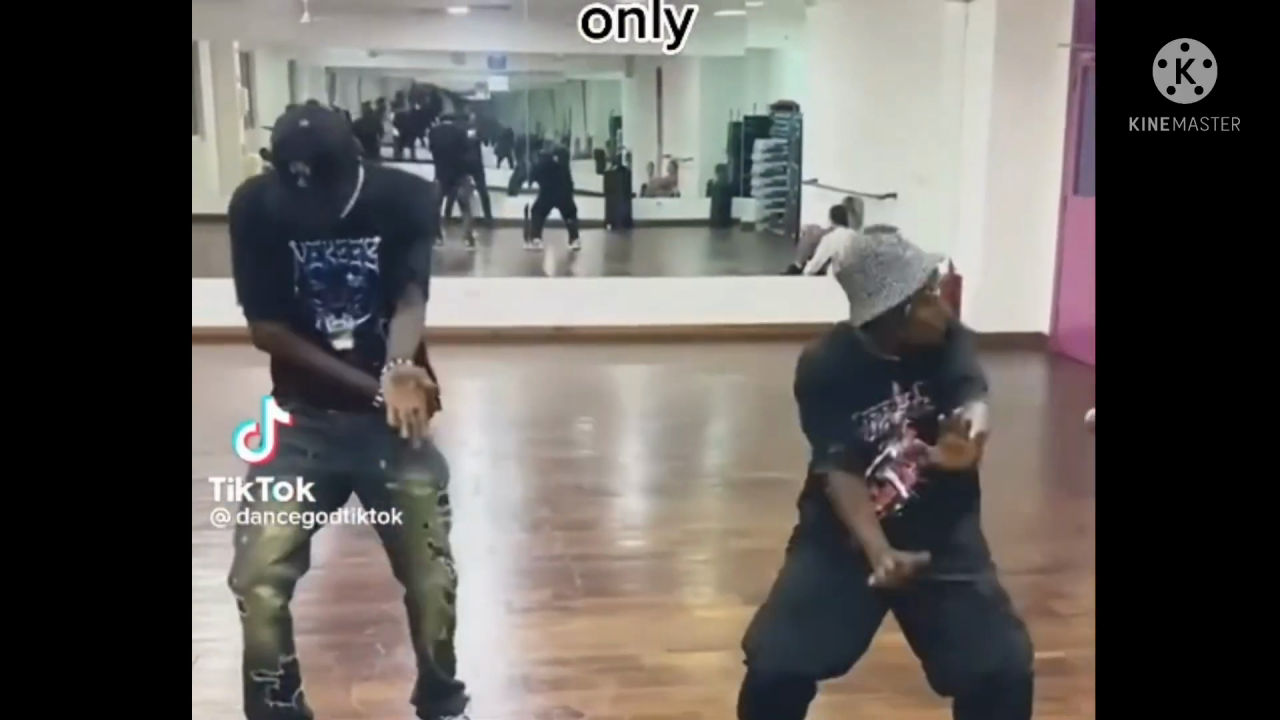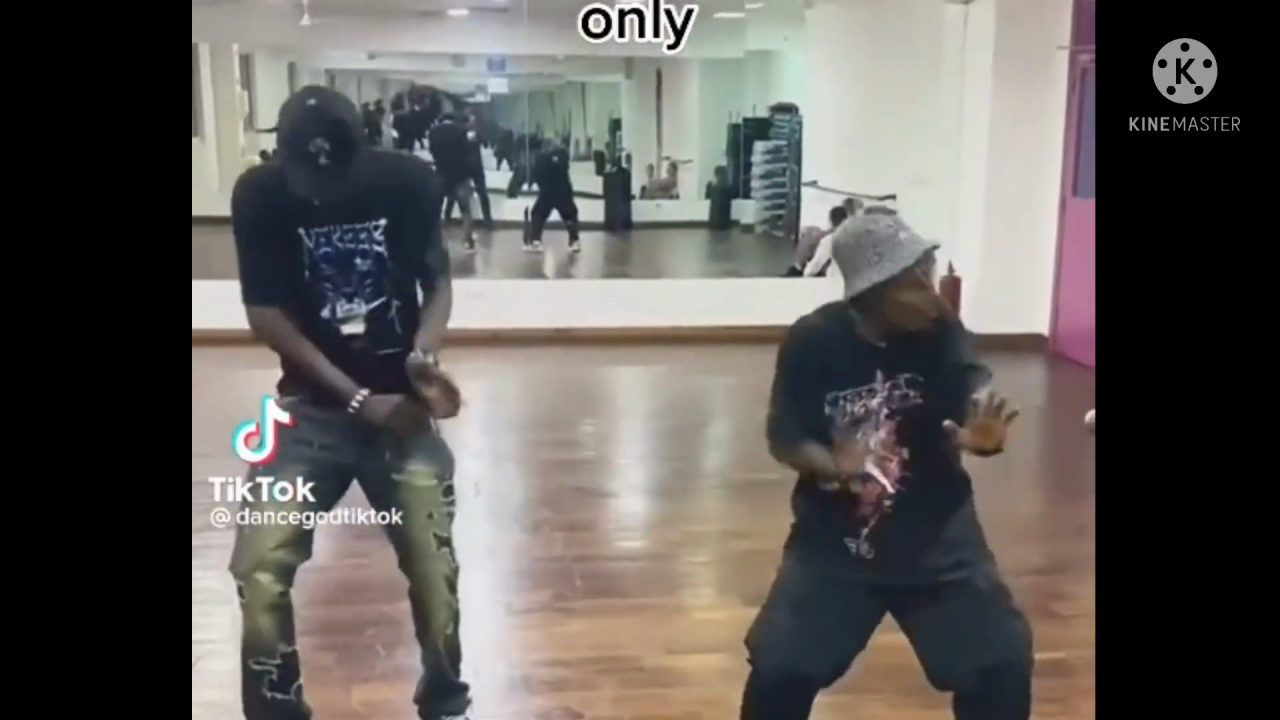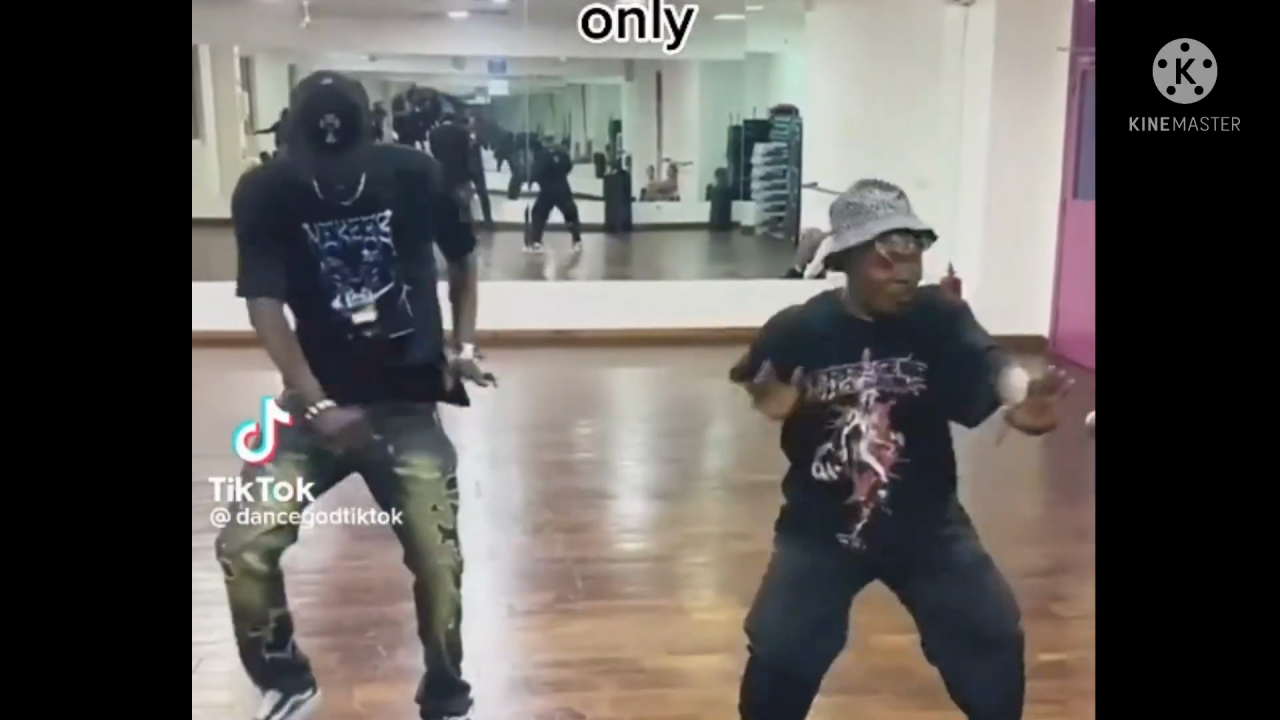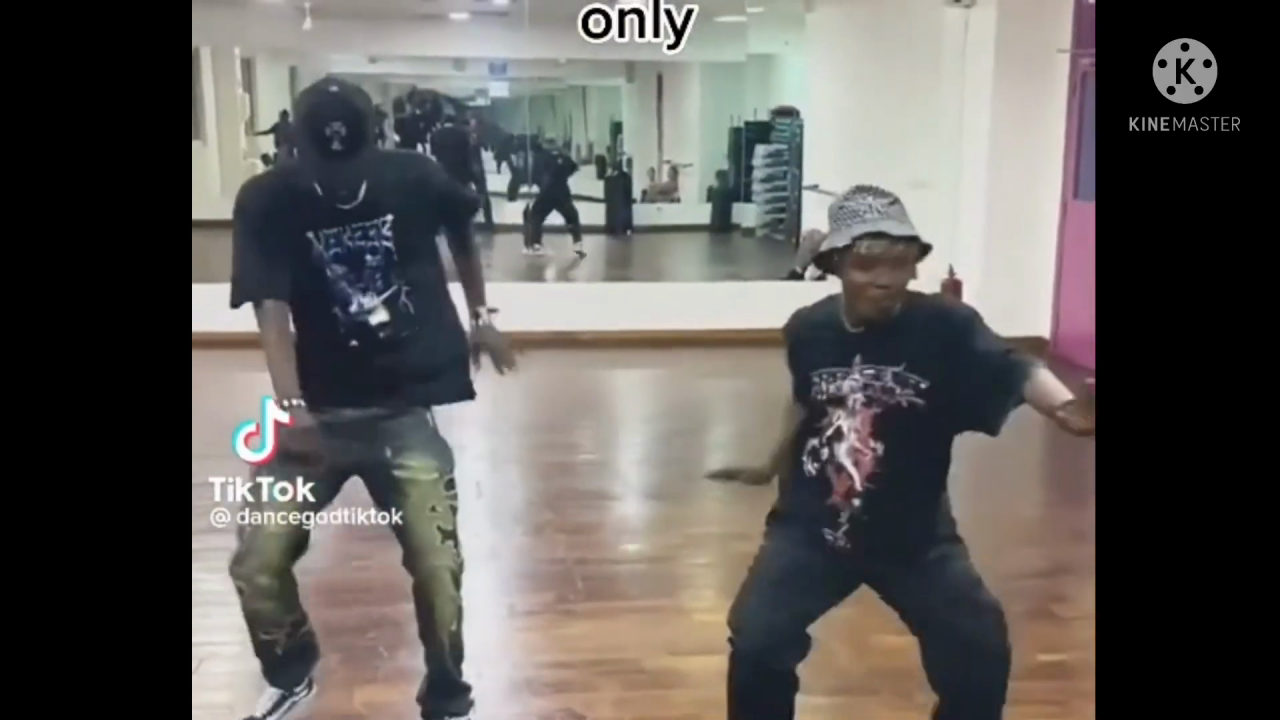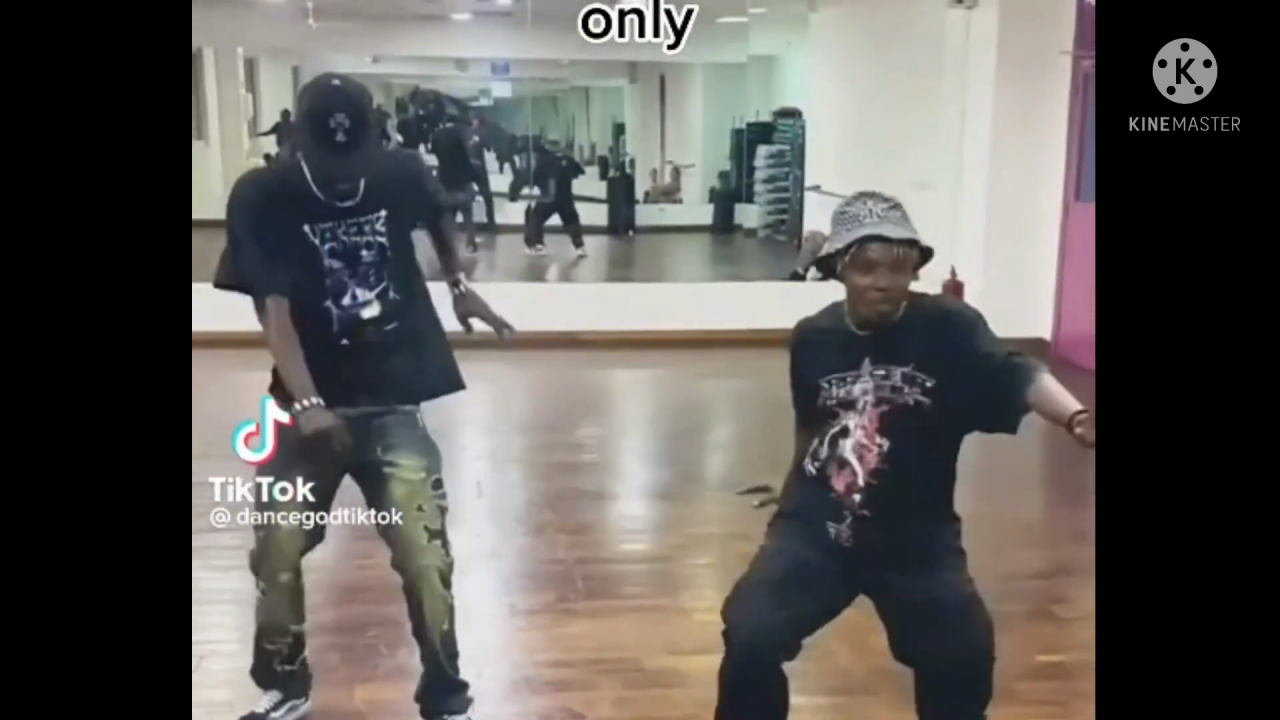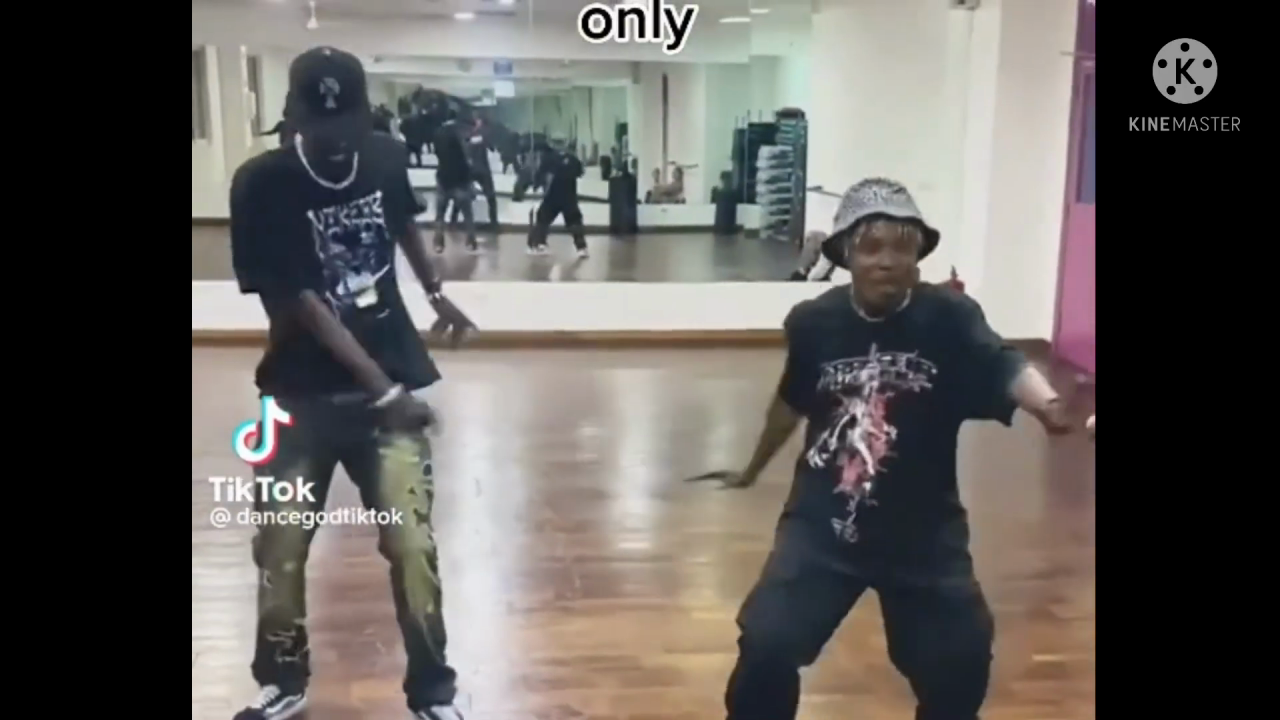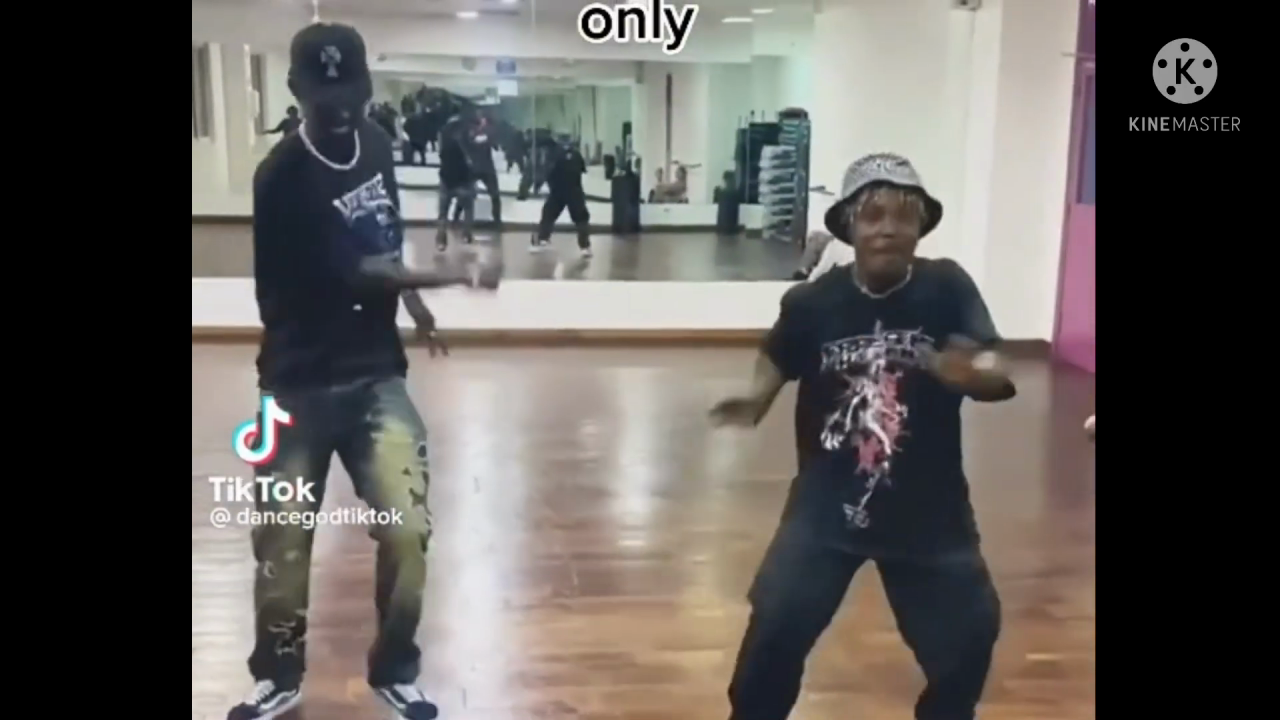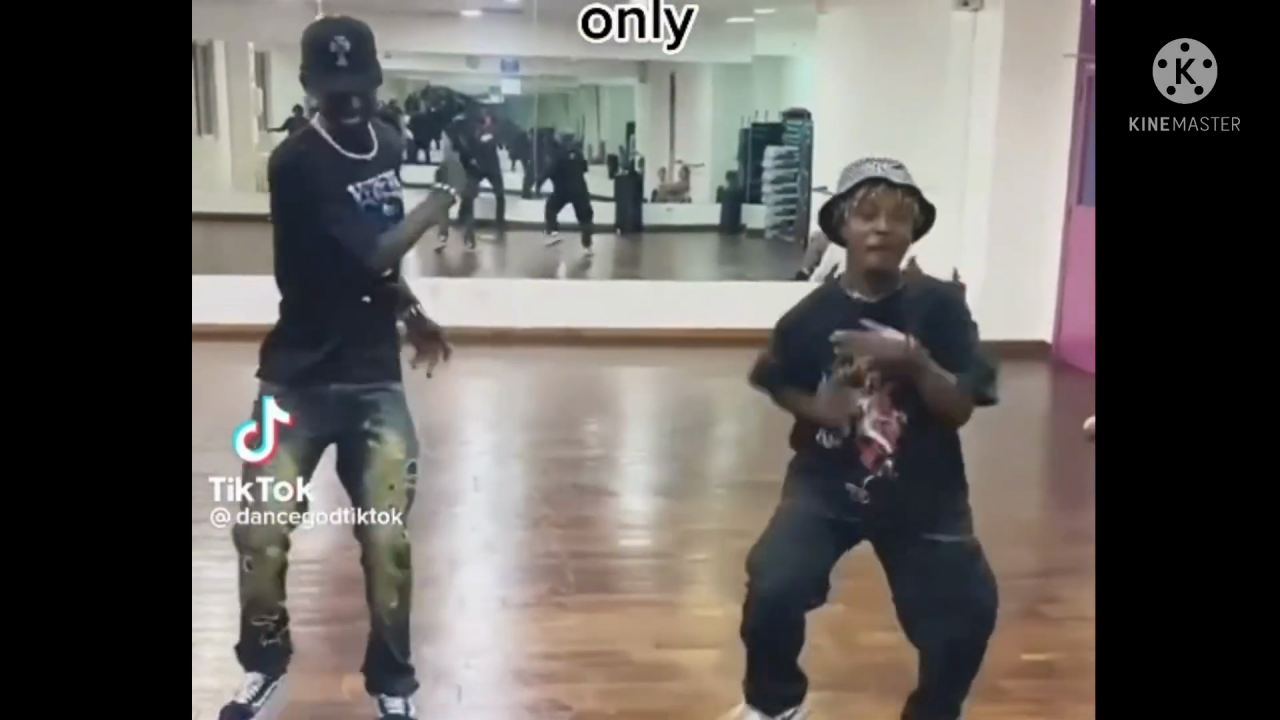
dt=0.1s
person 1, frame 1
left shoulder: (403, 199)
right shoulder: (254, 208)
left elbow: (412, 299)
right elbow: (267, 326)
left wrist: (400, 370)
right wrist: (370, 384)
left hip: (390, 420)
right hip: (306, 415)
left knee: (430, 581)
right knee: (259, 579)
person 1, frame 2
left shoulder: (409, 181)
right shoulder: (258, 195)
left elbow: (438, 284)
right elbow: (265, 316)
left wrist: (426, 357)
right wrist: (355, 396)
left hip: (400, 408)
right hip: (310, 408)
left knee: (433, 572)
right knee: (259, 567)
person 1, frame 3
left shoulder: (412, 174)
right shoulder: (264, 195)
left elbow: (460, 252)
right elbow: (267, 311)
left wrist: (461, 343)
right wrist: (316, 408)
left hip: (406, 404)
right hip: (315, 404)
left knee: (436, 563)
right knee: (244, 547)
person 1, frame 4
left shoulder: (414, 177)
right shoulder: (268, 201)
left elbow: (462, 230)
right elbow: (271, 312)
left wrist: (480, 316)
right wrist: (292, 411)
left hip: (405, 407)
right hip: (318, 410)
left knee: (437, 566)
right knee: (258, 560)
person 1, frame 5
left shoulder: (404, 174)
right shoulder: (261, 199)
left elbow: (436, 220)
right elbow: (275, 309)
left wrist: (462, 290)
right wrist: (305, 405)
left hip: (393, 402)
right hip: (310, 407)
left knee: (426, 564)
right knee: (278, 562)
person 1, frame 6
left shoulder: (385, 159)
right shoulder: (260, 185)
right elbow: (304, 303)
left wrist: (434, 290)
right wrist: (384, 389)
left hip: (384, 393)
right hip: (299, 394)
left knee: (411, 548)
right knee: (281, 554)
person 1, frame 7
left shoulder: (370, 146)
right shoulder: (283, 176)
right elbow: (361, 270)
left wrist: (415, 307)
right wrist: (463, 277)
left hip: (376, 376)
right hip: (298, 380)
left knee: (404, 530)
right knee: (283, 541)
person 1, frame 8
left shoulder: (384, 142)
right shoulder: (297, 164)
right elbow: (371, 254)
left wrist: (412, 312)
right wrist: (438, 202)
left hip: (374, 380)
right hip: (298, 377)
left knee: (387, 543)
right knee: (263, 534)
person 2, frame 1
left shoulder: (944, 339)
right shoulder: (824, 365)
left elbow: (971, 398)
right elbow: (839, 472)
left wrist: (969, 436)
right wrist: (877, 553)
left hip: (942, 541)
right hip: (839, 544)
left knee: (1005, 670)
right knee: (775, 667)
person 2, frame 2
left shoulder: (939, 330)
right shoulder: (810, 344)
left elbow: (975, 390)
right elbow: (786, 441)
left wrist: (984, 429)
right wrist: (835, 464)
left hip: (936, 533)
right hip: (833, 537)
left knee: (1004, 661)
right knee: (780, 665)
person 2, frame 3
left shoulder: (940, 317)
right shoulder: (799, 327)
left elbow: (990, 365)
right elbow: (755, 380)
left wrist: (1026, 403)
right wrist: (772, 400)
left hip: (924, 522)
right hip: (820, 526)
left knee: (993, 636)
right knee: (780, 651)
person 2, frame 4
left shoulder: (945, 325)
right shoulder: (807, 330)
left elbow: (1013, 370)
left wrist: (1068, 406)
right wrist: (774, 467)
left hip: (914, 530)
right hip: (812, 523)
left knee: (980, 645)
right knee: (759, 640)
person 2, frame 5
left shoulder: (951, 328)
right shoulder: (814, 338)
left elbow: (1018, 376)
left wrist: (1074, 417)
right wrist: (794, 483)
left hip: (917, 530)
right hip: (816, 524)
left knee: (962, 656)
right knee: (752, 637)
person 2, frame 6
left shoulder: (949, 316)
right shoulder: (811, 322)
left elbow: (1006, 369)
left wrist: (1049, 406)
right wrist: (753, 468)
left hip: (920, 529)
right hip: (822, 519)
left knee: (961, 654)
right knee: (767, 642)
person 2, frame 7
left shoulder: (949, 289)
right shoulder: (816, 299)
left elbow: (999, 378)
right elbow: (779, 353)
left wrist: (978, 370)
right wrist: (757, 401)
left hip: (928, 504)
right hip: (831, 497)
left knee: (968, 630)
right knee: (779, 616)
person 2, frame 8
left shoulder: (940, 303)
right shoulder: (811, 316)
left elbow: (959, 408)
right elbow: (771, 382)
left wrist: (912, 360)
right wrist: (817, 407)
left hip: (923, 493)
right hip: (828, 484)
left knee: (968, 613)
right knee: (773, 591)
